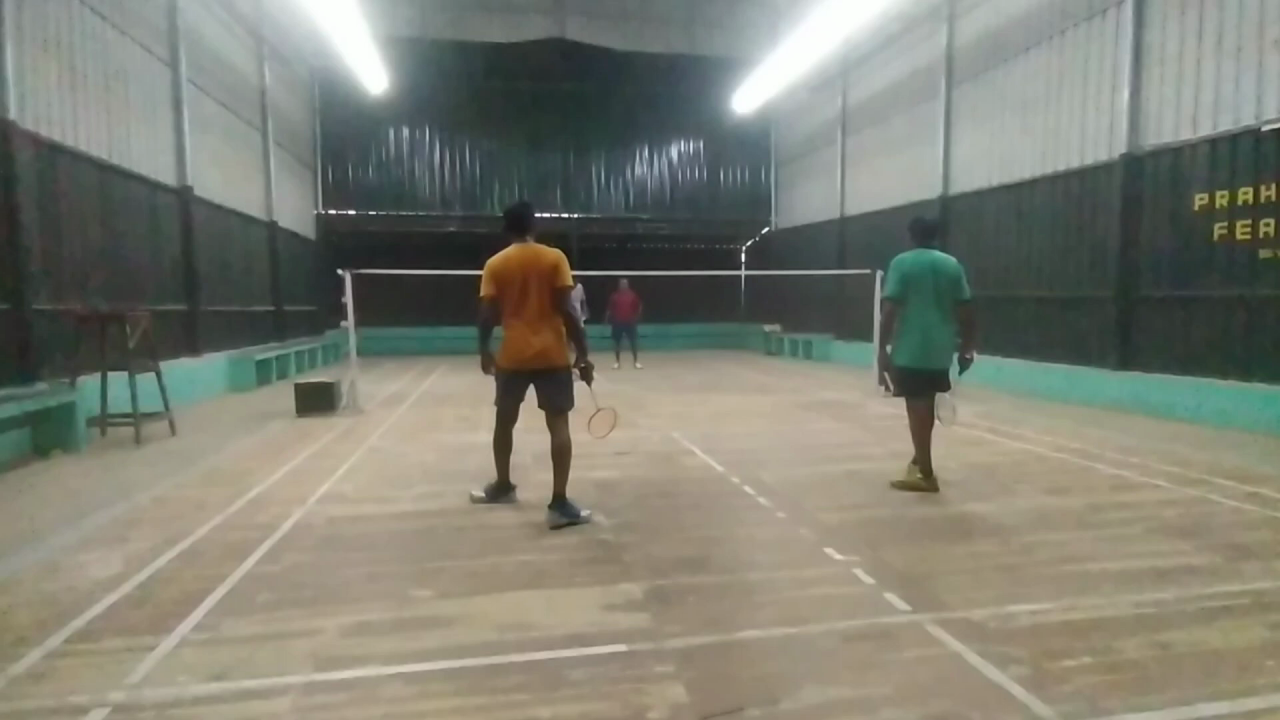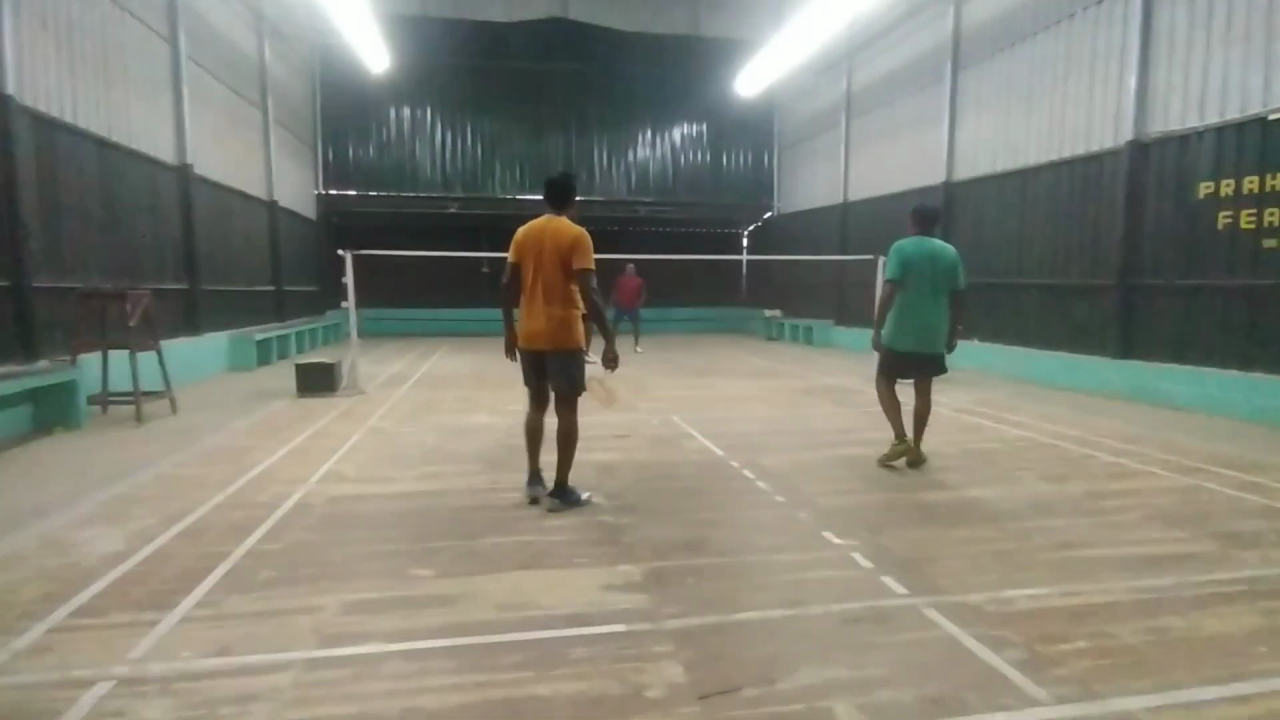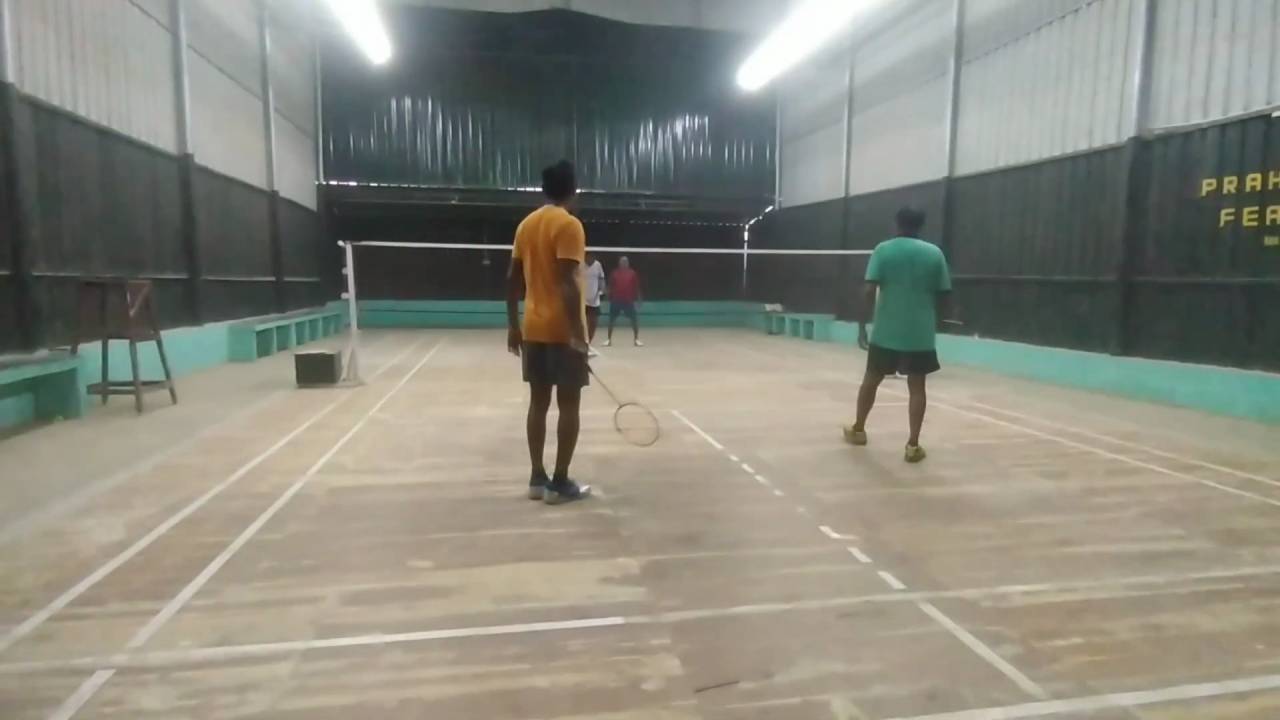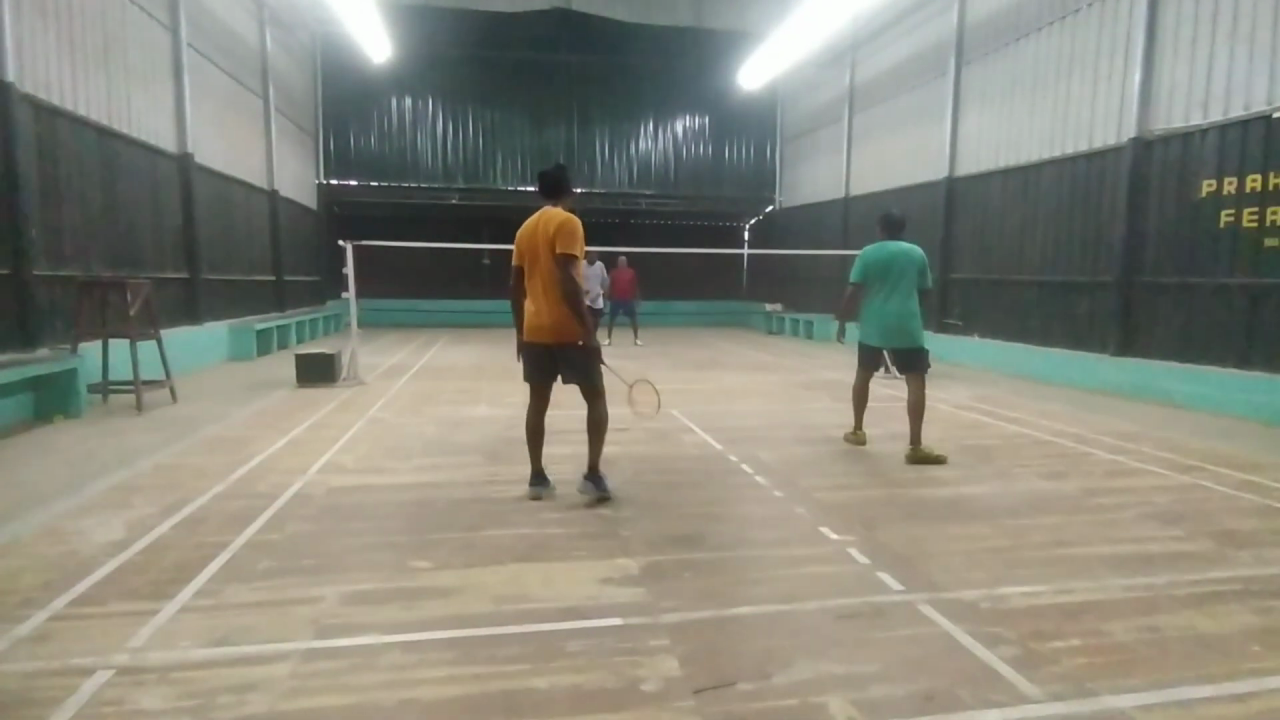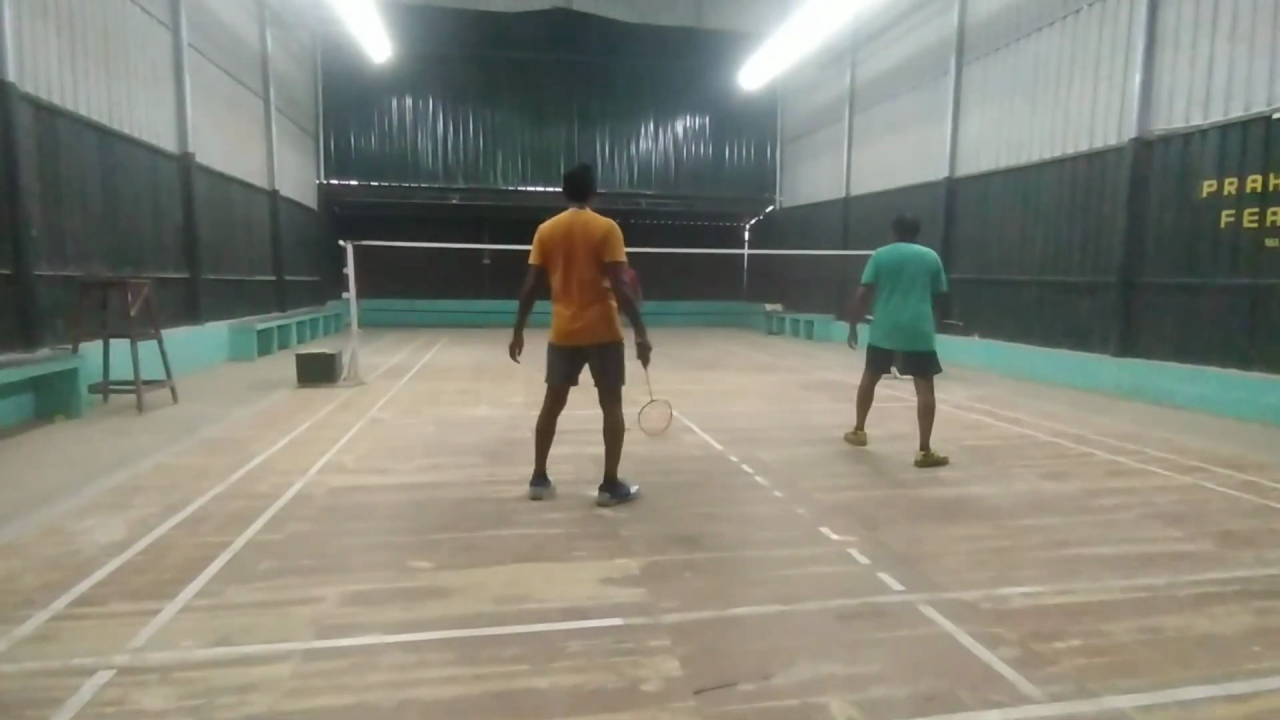
dt=0.4s
person 1, frame 1
left shoulder: (495, 265)
right shoulder: (554, 259)
left elbow: (487, 316)
right elbow: (567, 311)
left wrist: (484, 352)
right wrist: (582, 355)
left hip: (511, 357)
right hip: (552, 356)
left knee: (504, 422)
right knee: (559, 426)
left ankle: (503, 486)
right ankle: (559, 504)
person 1, frame 2
left shoulder: (523, 233)
right shoulder: (576, 236)
left elbow: (508, 286)
right elbow: (588, 293)
left wrist: (510, 329)
right wrist: (609, 341)
left hip: (529, 336)
right hip: (563, 336)
left knee: (536, 406)
right knee: (566, 410)
left ankle: (534, 479)
right ankle: (560, 490)
person 1, frame 3
left shoulder: (526, 224)
right shoulder: (569, 224)
left elbow: (513, 279)
right elbow: (567, 283)
left wrist: (513, 324)
right wrist: (578, 336)
left hip: (532, 329)
right hip: (562, 331)
left knee: (538, 402)
right knee: (569, 405)
left ankle: (538, 478)
right ankle: (559, 482)
person 1, frame 4
left shoulder: (526, 228)
right shoulder: (568, 222)
left elbow: (517, 286)
right elbow: (568, 280)
left wrist: (522, 331)
right wrist: (588, 330)
left hip: (535, 330)
right hip: (569, 329)
left knee: (538, 403)
right knee: (596, 399)
left ankle: (538, 478)
right ankle: (592, 476)
person 1, frame 5
left shoulder: (546, 230)
right shoulder: (607, 228)
left elbow: (531, 286)
right elbow: (619, 286)
left wrist: (518, 331)
right wrist: (640, 333)
left hip: (563, 333)
right hip: (603, 333)
left knee: (552, 404)
right knee: (612, 406)
left ankle: (539, 479)
right ankle: (610, 484)
person 2, frame 1
left shoulder: (901, 263)
right shoulder: (952, 265)
left elbow: (890, 309)
right elbow: (965, 310)
left wrist: (883, 349)
right wrist: (967, 347)
left hip: (909, 349)
right hip: (940, 349)
left knee: (917, 408)
right knee: (926, 406)
left ankle: (926, 474)
right ankle: (918, 462)
person 2, frame 2
left shoulder: (901, 248)
right shoulder: (950, 253)
left elbow: (889, 292)
right elbow: (957, 298)
left wrist: (877, 329)
right wrist: (952, 333)
left hip: (900, 333)
right hip: (933, 335)
left knee: (884, 384)
right knee: (923, 390)
left ankle: (902, 441)
right ankle: (916, 448)
person 2, frame 3
left shoulder: (883, 250)
right shoulder: (934, 253)
left elbow: (870, 292)
right elbow: (944, 297)
left wrist: (862, 326)
right wrist: (934, 323)
left hip: (886, 330)
right hip: (921, 332)
left knee: (871, 380)
right knee: (917, 386)
left ankle: (857, 430)
right ankle: (913, 445)
person 2, frame 4
left shoulder: (867, 254)
right shoulder: (917, 254)
left elbow: (852, 293)
right elbow: (923, 293)
left wrist: (841, 322)
left hip: (872, 328)
right hip: (907, 328)
left knee: (863, 376)
right knee: (916, 384)
left ankle: (858, 431)
right ankle: (915, 446)
person 2, frame 5
left shoulder: (880, 255)
right shoulder: (931, 257)
left elbow: (863, 294)
right elbow: (940, 299)
left wrist: (852, 326)
left hip: (884, 331)
right hip: (919, 333)
left knee: (869, 378)
right knee: (925, 388)
left ankle: (858, 432)
right ankle: (924, 450)
